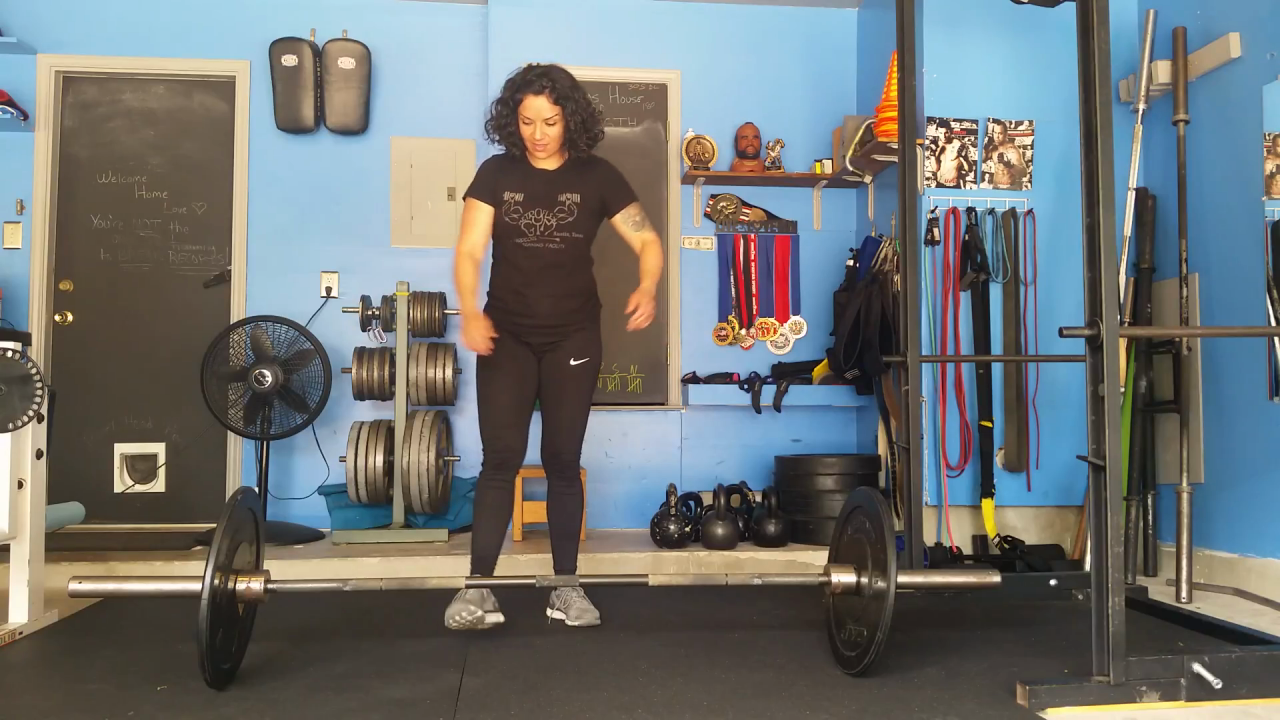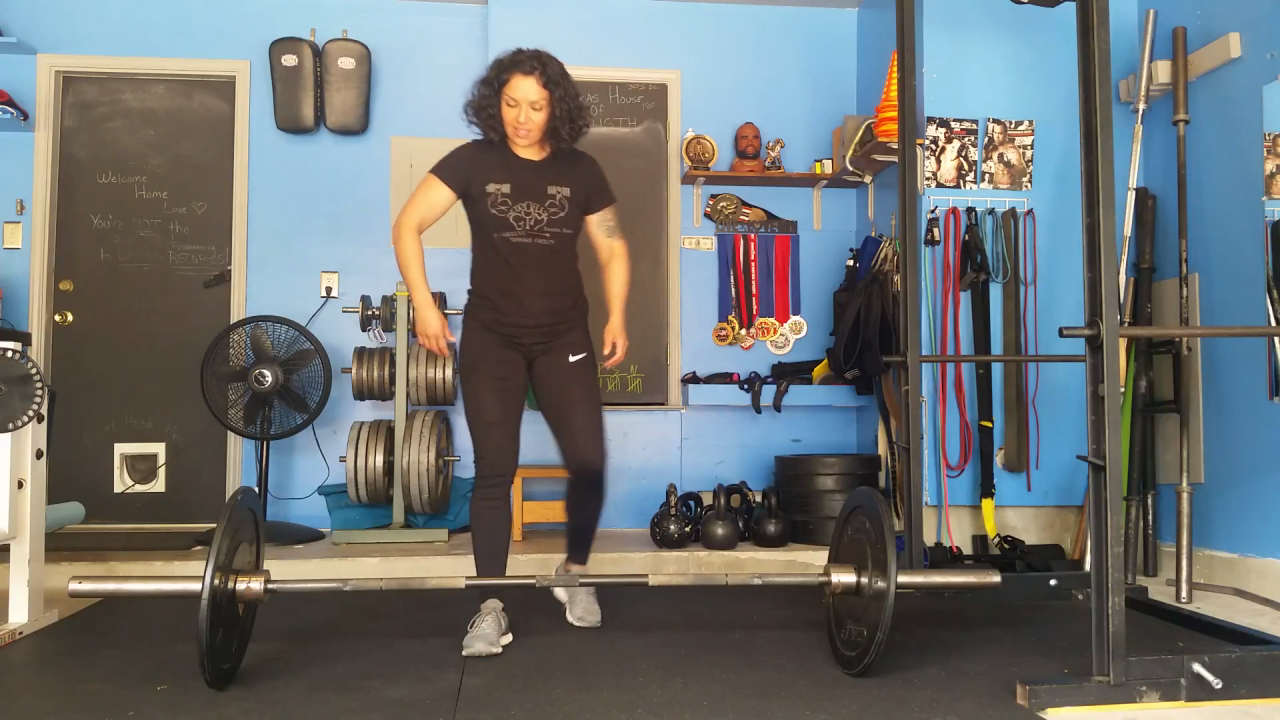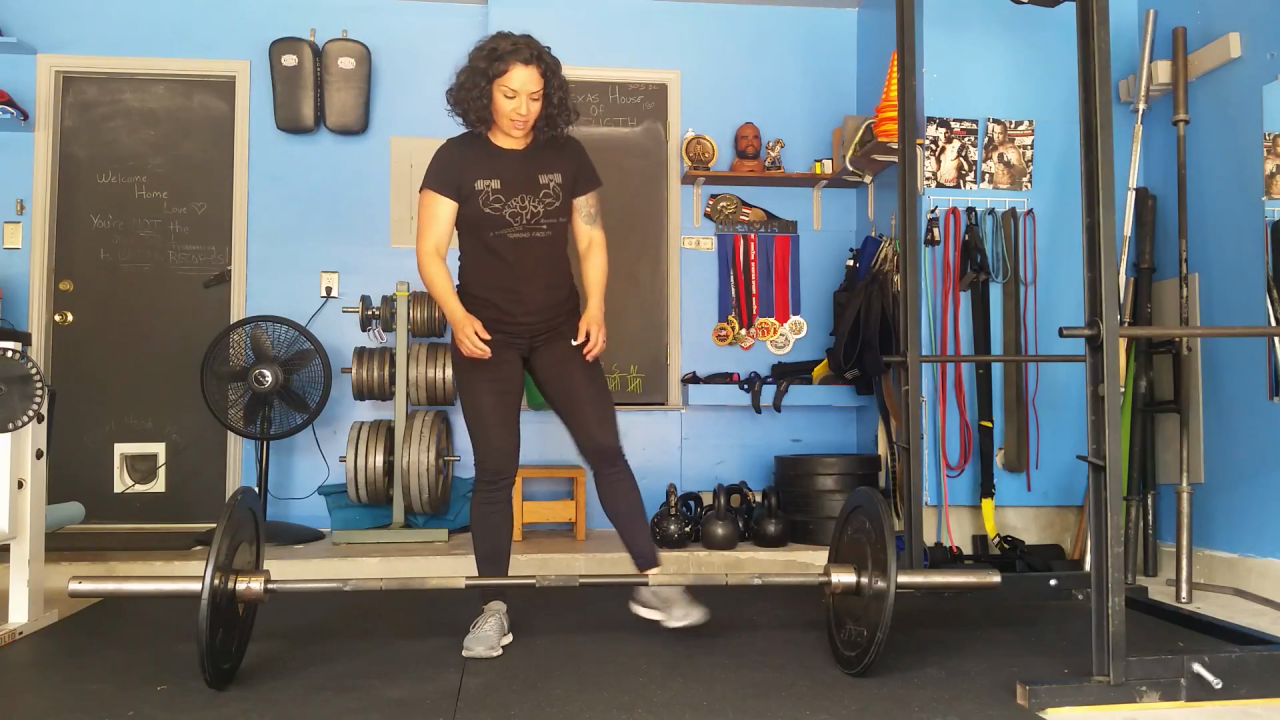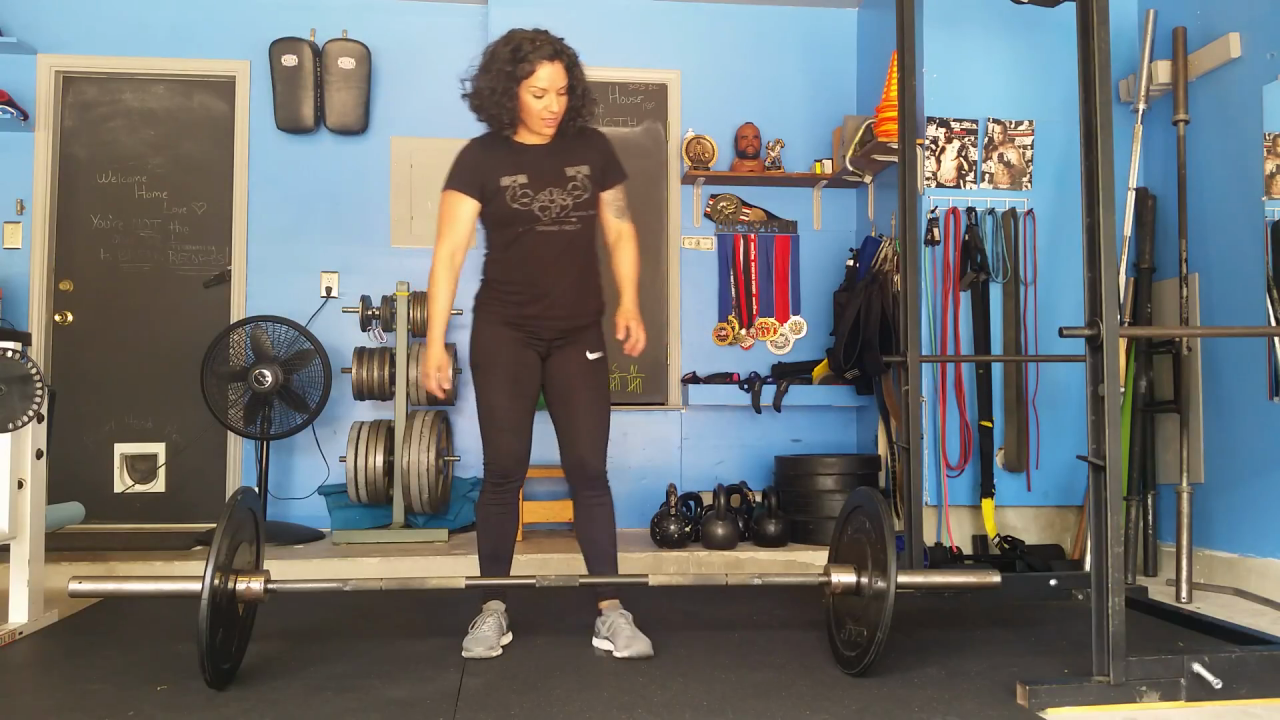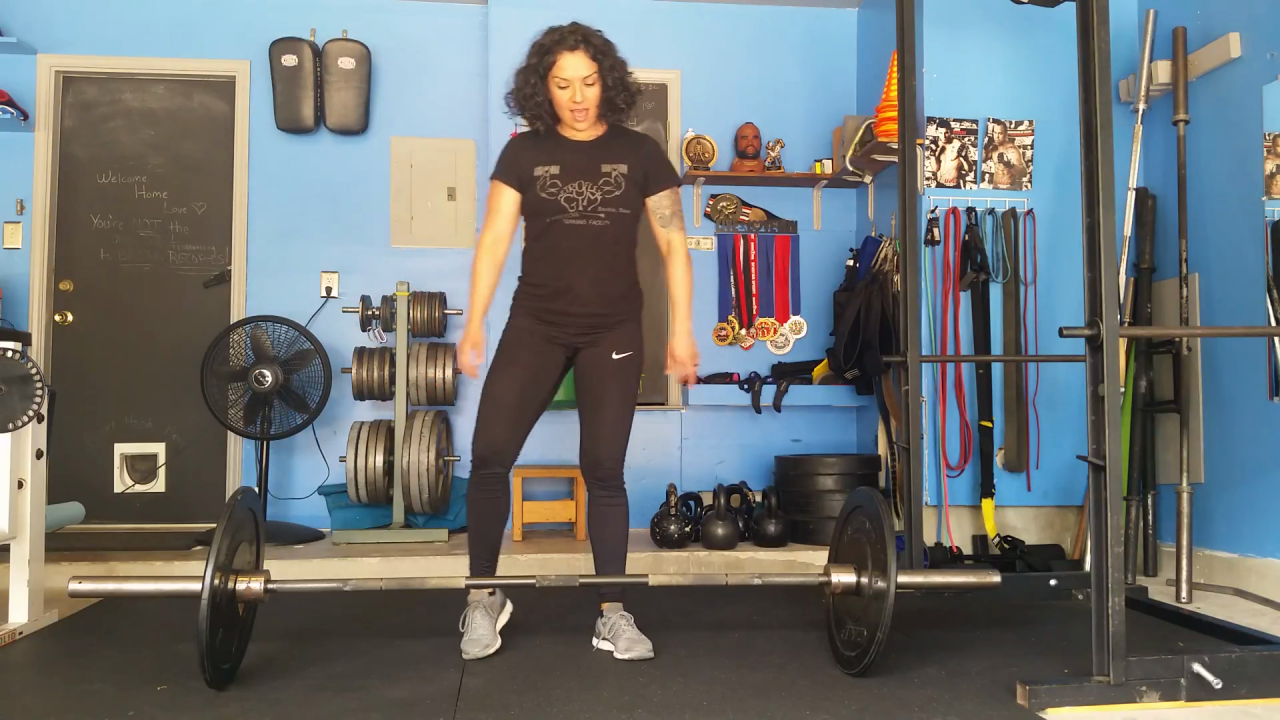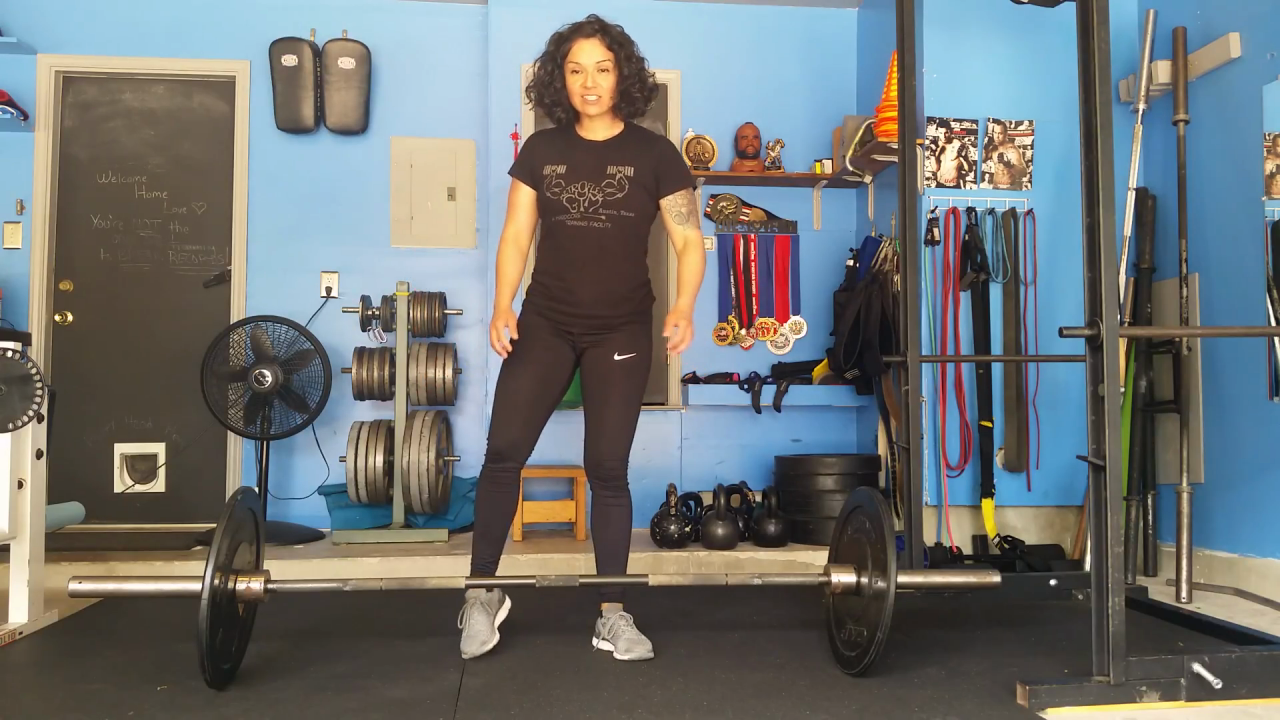
dt=0.3s
person 1, frame 1
left shoulder: (597, 177)
right shoulder: (495, 175)
left elbow: (648, 242)
right elbow: (470, 251)
left wrist: (646, 289)
right wrist: (470, 313)
left hip: (574, 336)
right hip: (507, 334)
left knee: (562, 462)
right knee: (501, 457)
left ankle: (565, 587)
right ankle: (478, 587)
person 1, frame 2
left shoulder: (580, 170)
right shoulder: (472, 162)
left elbow: (613, 249)
right elbow: (408, 225)
left wrist: (616, 318)
right wrist: (422, 302)
left hip: (562, 335)
right hip: (489, 334)
left knee: (588, 459)
right knee: (495, 468)
left ankle: (575, 570)
right ankle: (491, 607)
person 1, frame 3
left shoulder: (566, 155)
right shoulder: (456, 159)
left elbow: (591, 241)
right elbow: (430, 249)
left wrist: (594, 309)
right wrist: (458, 316)
left hip: (557, 329)
right hip: (489, 335)
left knee: (604, 448)
right knee: (495, 469)
left ankle: (652, 582)
right ankle: (494, 608)
person 1, frame 4
left shoulder: (592, 148)
right shoulder: (481, 158)
left elbow: (620, 231)
right elbow: (447, 252)
left wrist: (628, 303)
right wrist: (435, 338)
left hip: (576, 331)
right hip: (505, 331)
left knee: (587, 468)
right knee: (505, 469)
left ankle: (609, 611)
right ankle: (493, 608)
person 1, frame 5
left shoulder: (640, 153)
right shoulder: (524, 153)
left elbow: (672, 243)
right elbow: (494, 240)
left wrist: (682, 330)
right wrist: (474, 321)
left hip: (612, 332)
right hip: (535, 326)
left knee: (603, 469)
right knee: (490, 455)
left ankle: (612, 612)
right ankle: (483, 594)
person 1, frame 6
left shoulder: (655, 153)
right shoulder: (540, 149)
left elbow: (688, 240)
right elbow: (516, 235)
left wrist: (683, 304)
right wrist: (502, 306)
left hip: (620, 330)
right hip: (545, 323)
left knee: (607, 470)
right knee: (503, 451)
left ankle: (612, 613)
right ankle: (482, 593)
